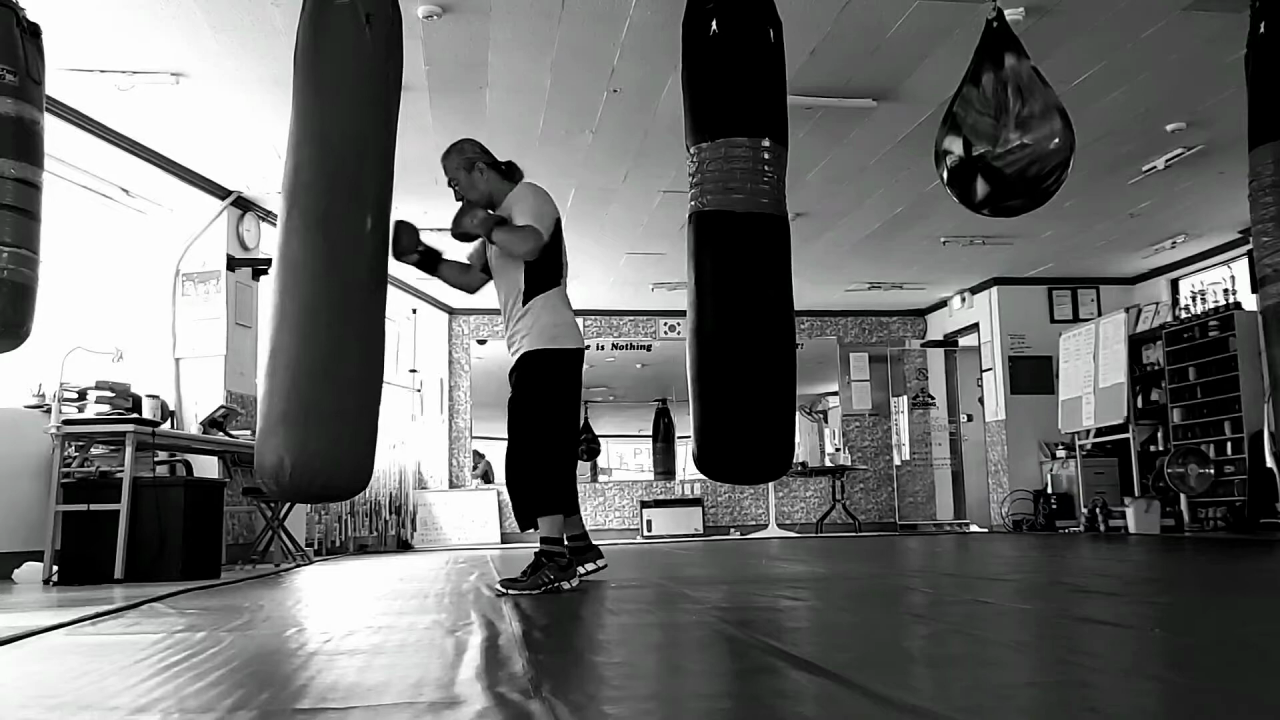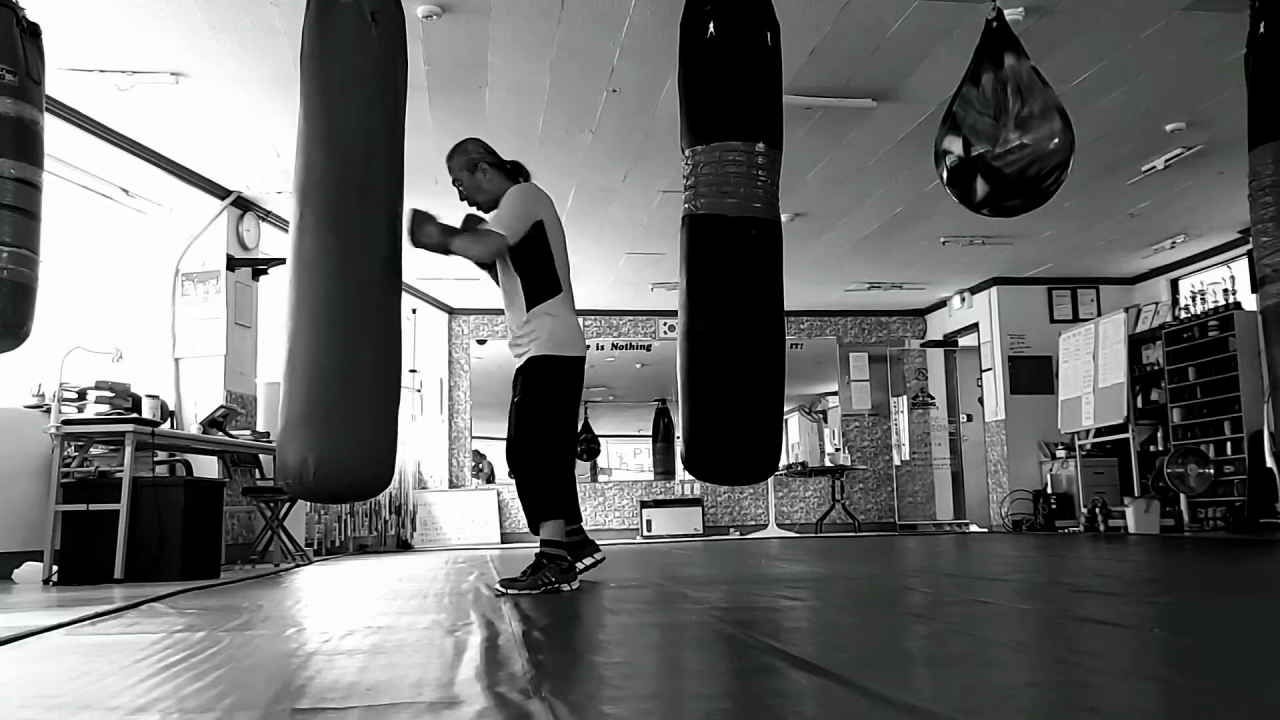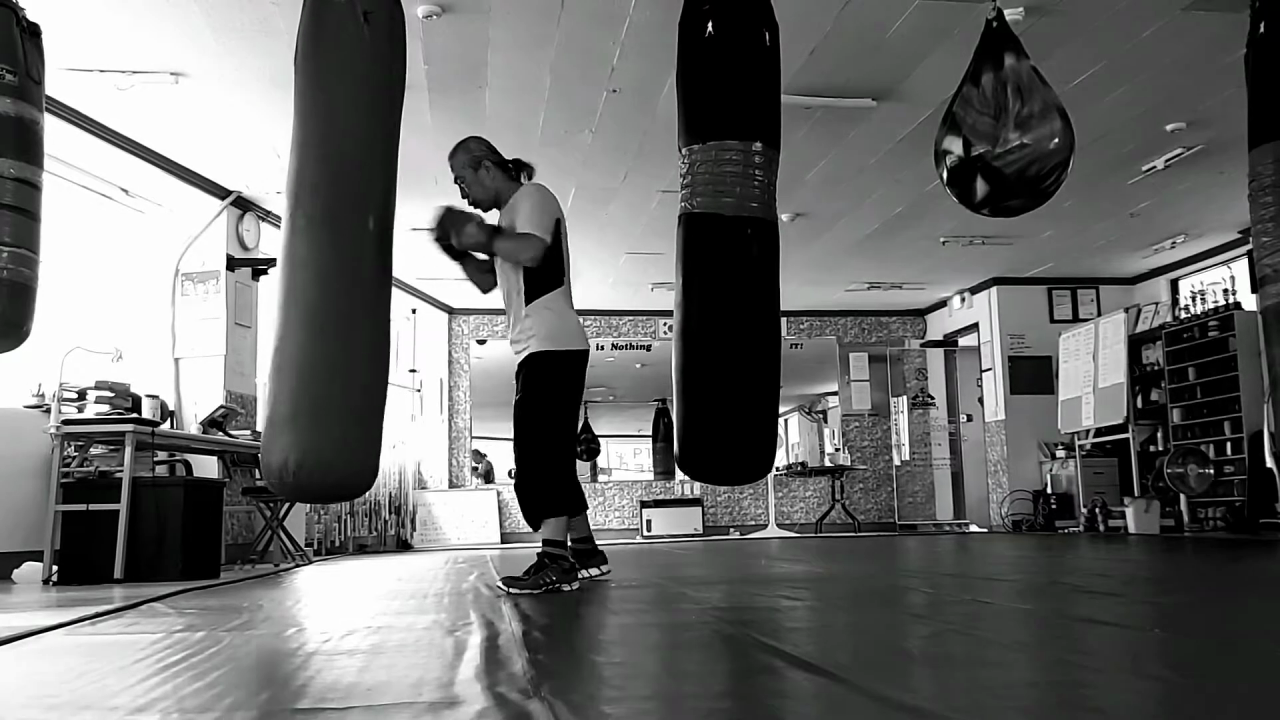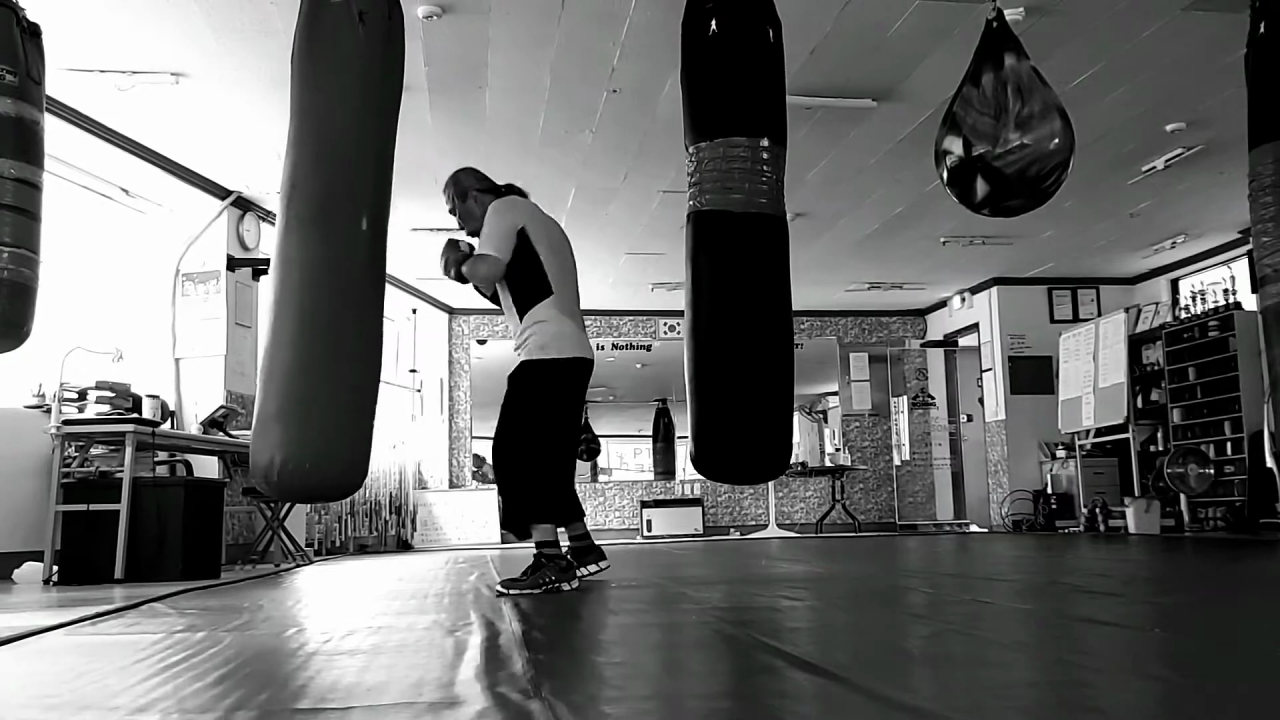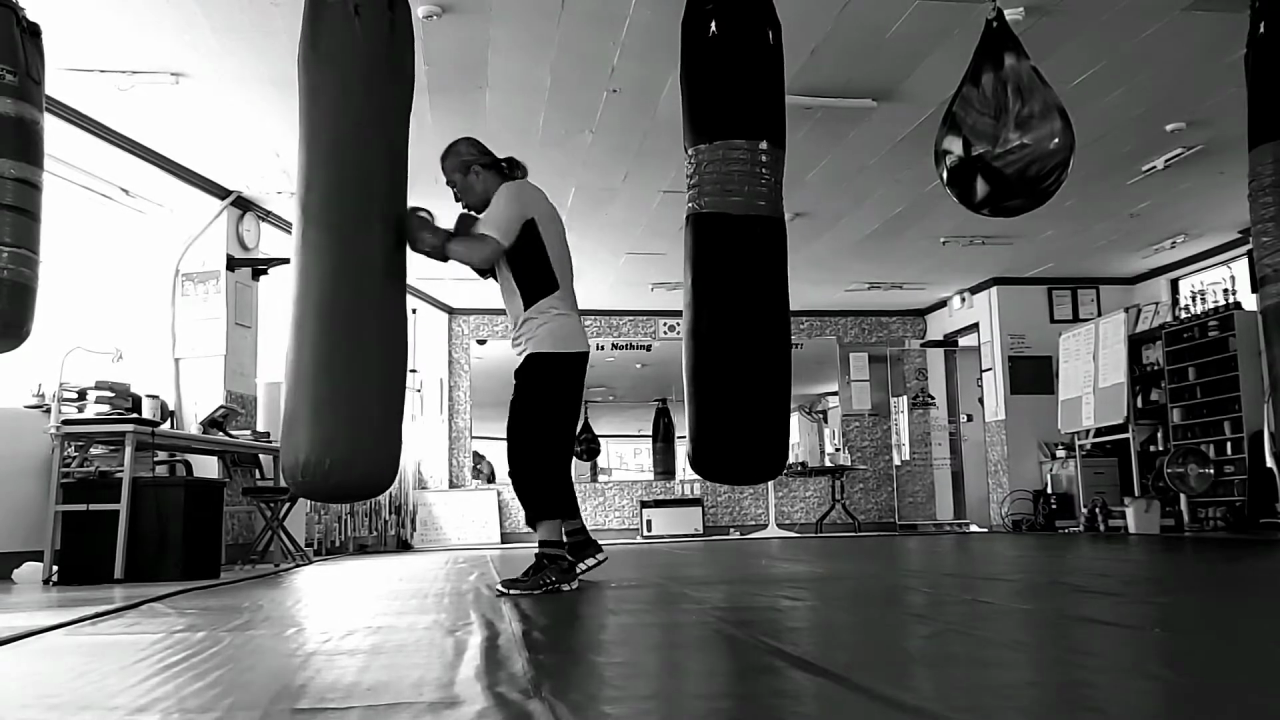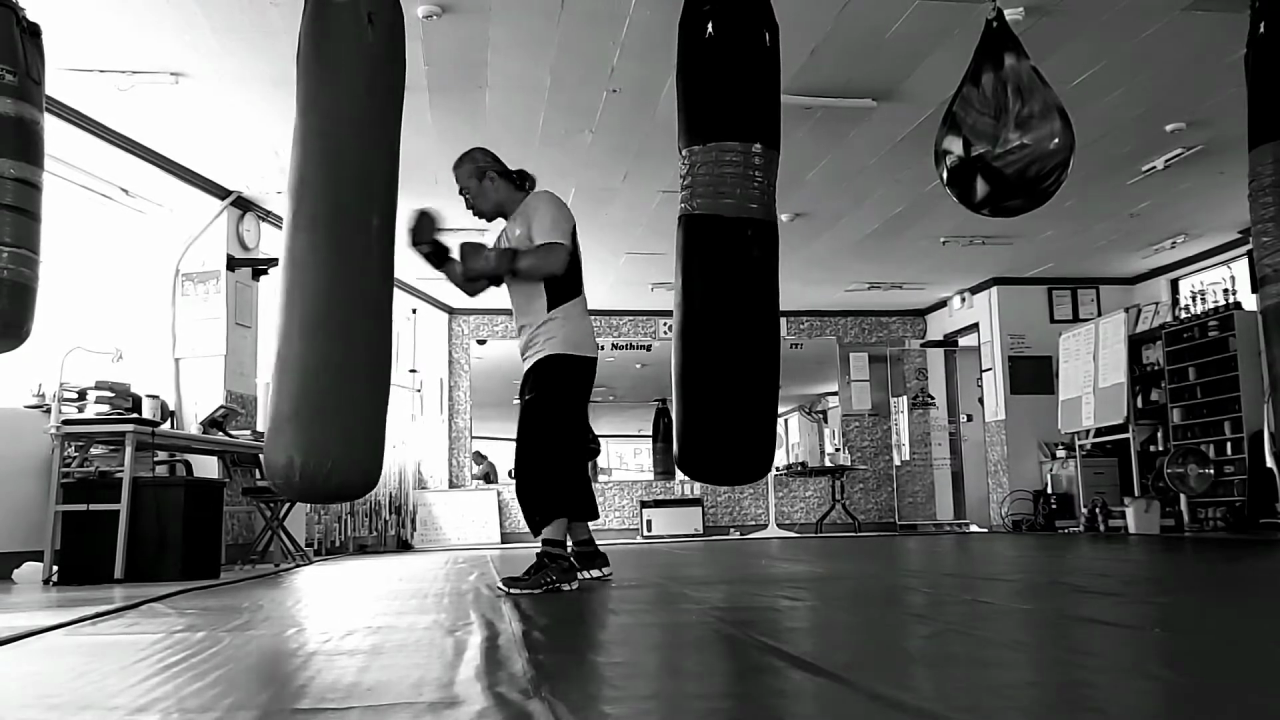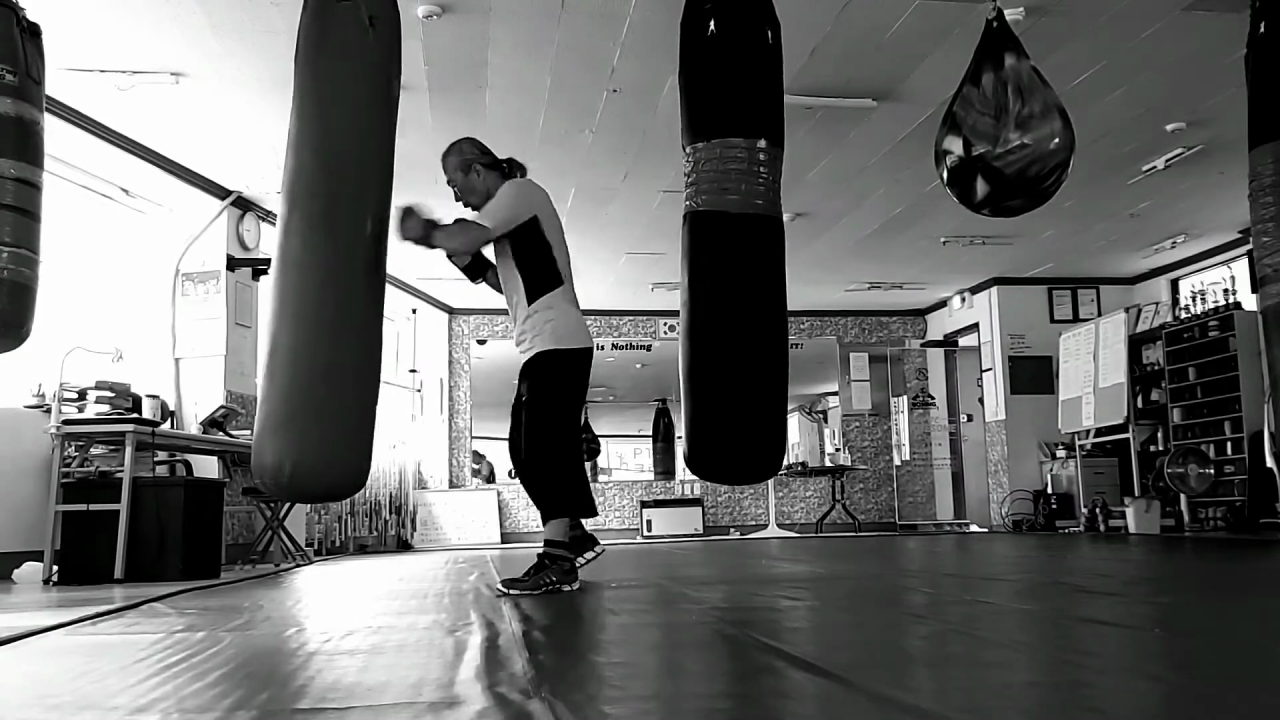
dt=0.7s
person 1, frame 1
left shoulder: (529, 196)
right shoulder: (499, 217)
left elbow: (528, 248)
right elbow: (469, 279)
left wrist: (485, 228)
right wrist: (423, 257)
left hip: (548, 345)
right hip: (536, 348)
left knee: (534, 449)
right knee: (546, 450)
left ankle: (552, 558)
right ankle: (576, 548)
person 1, frame 2
left shoulder: (525, 197)
right shoulder: (512, 212)
left elbow: (481, 246)
right elbow: (511, 272)
left wrist: (438, 235)
right wrist: (482, 248)
left hip: (551, 349)
right hip: (542, 352)
left knee: (537, 451)
right knee: (544, 451)
left ankle: (554, 561)
right ankle: (575, 544)
person 1, frame 3
left shoulder: (531, 197)
right shoulder: (510, 215)
left elbow: (529, 253)
right elbow: (487, 281)
left wrist: (485, 237)
right wrist: (458, 248)
left hip: (551, 347)
right hip: (542, 350)
left knee: (541, 450)
right knee: (544, 451)
left ankle: (556, 560)
right ankle: (582, 550)
person 1, frame 4
left shoulder: (504, 210)
right shoulder: (543, 226)
left elbow: (489, 271)
left wrist: (463, 260)
right wrist: (473, 267)
left hip: (548, 356)
right hip: (567, 356)
left knee: (519, 456)
right knee: (549, 459)
left ankle: (552, 561)
right ankle: (583, 549)
person 1, frame 5
left shoulder: (514, 193)
right shoulder: (517, 203)
left elbow: (482, 252)
left wrist: (436, 240)
right wrist: (453, 245)
left hip: (549, 347)
right hip: (551, 349)
left knee: (532, 449)
right knee: (546, 451)
left ankle: (553, 562)
right ankle: (578, 543)
person 1, frame 6
left shoulder: (543, 204)
right shoulder: (512, 233)
left elbow: (557, 261)
right elbow: (471, 283)
left wrist: (501, 260)
right wrist: (432, 249)
left hip: (563, 352)
right hip: (546, 356)
left knee: (543, 453)
right knee: (555, 453)
left ankle: (554, 559)
right ankle: (585, 552)
person 1, frame 7
left shoulder: (518, 193)
right shoulder: (509, 206)
left elbow: (464, 237)
left wrist: (424, 231)
right wrist: (474, 265)
left hip: (555, 344)
right hip: (544, 347)
left knee: (544, 448)
right knee: (531, 449)
left ankle: (557, 559)
right ankle: (576, 539)
